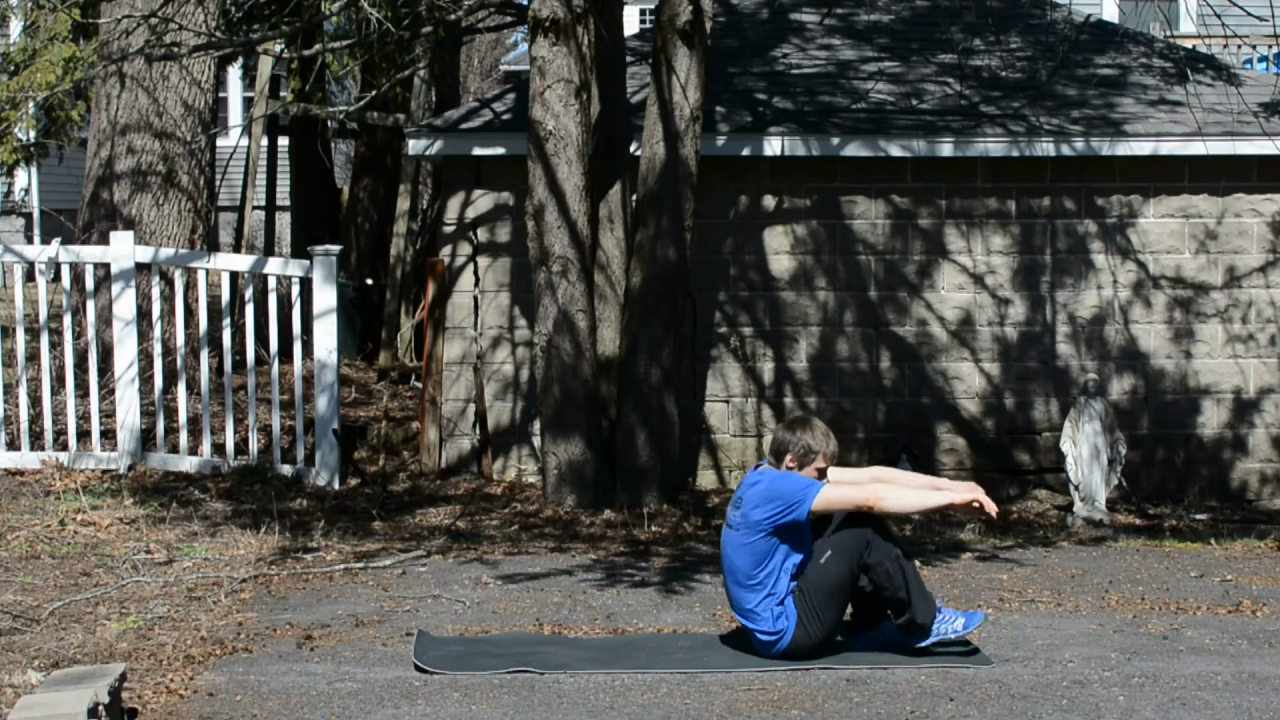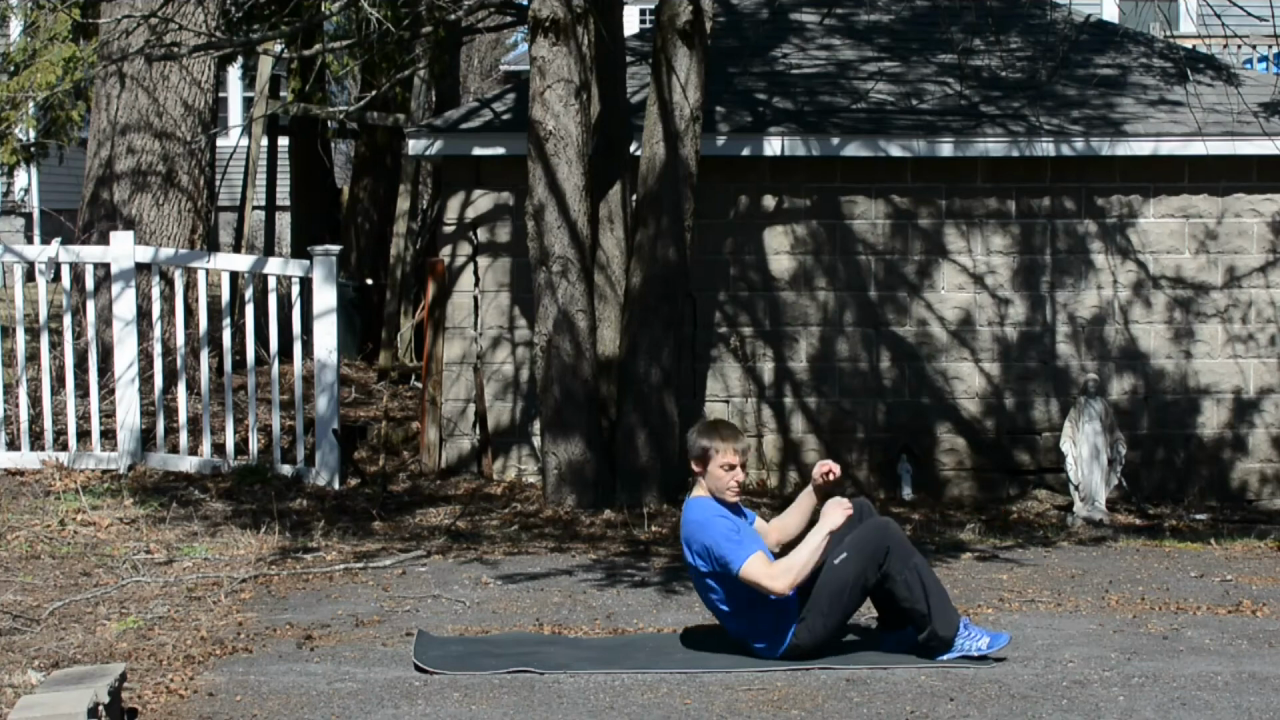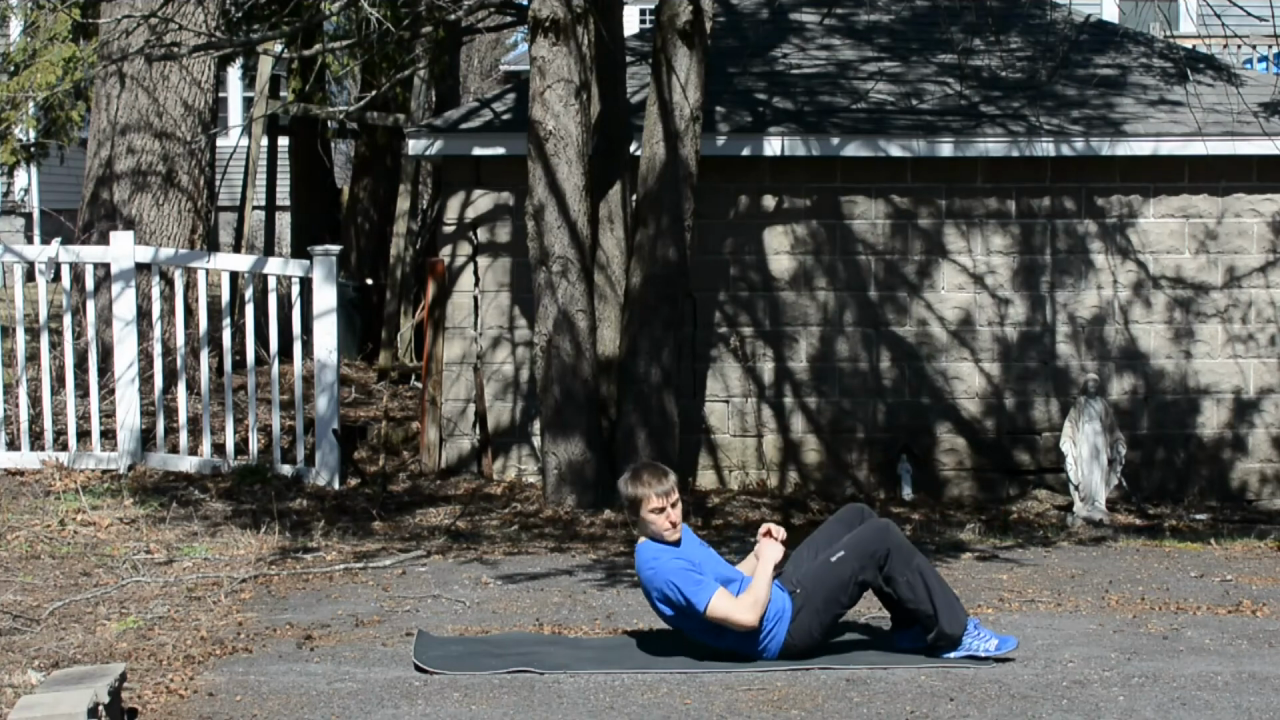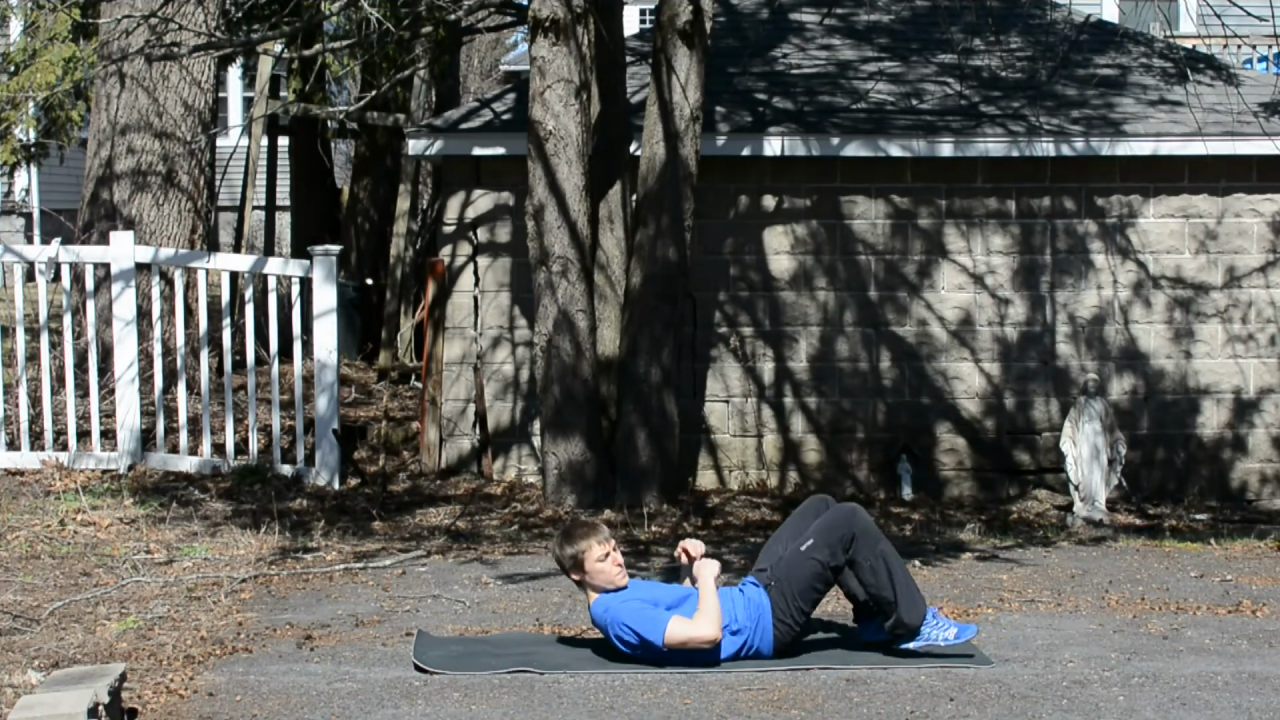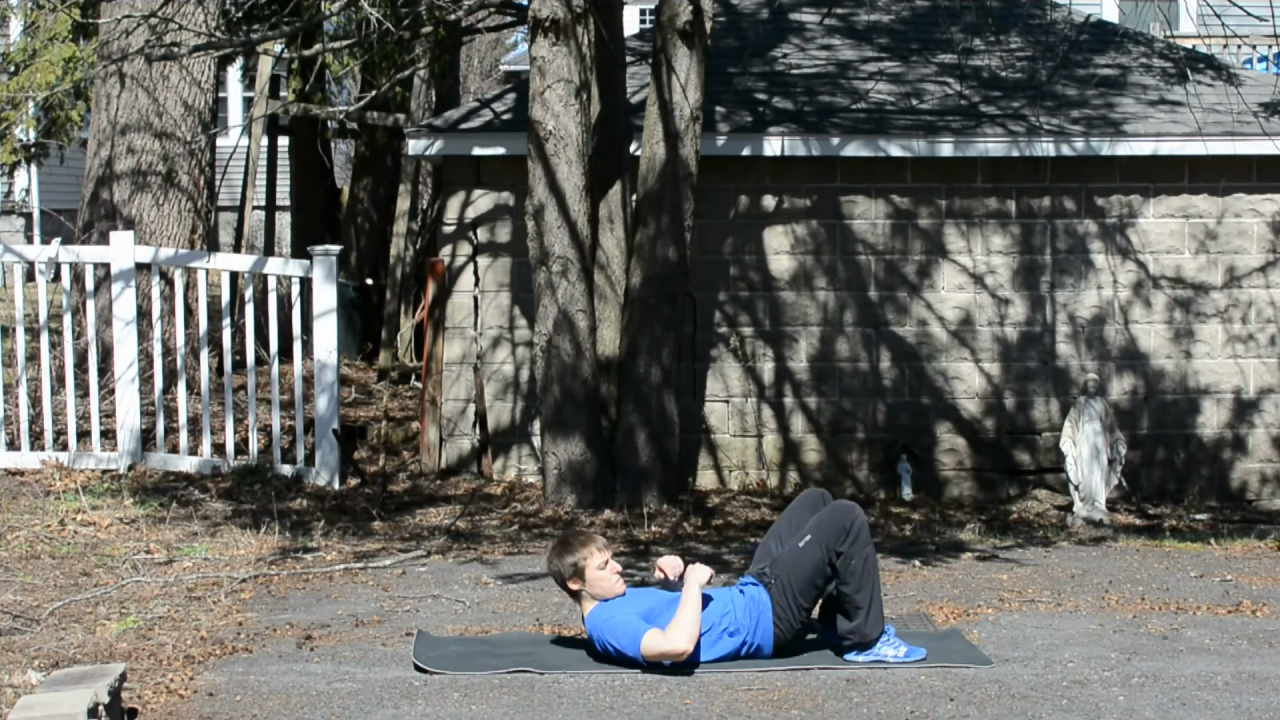
dt=0.4s
person 1, frame 1
left shoulder: (770, 474)
right shoulder: (773, 490)
left elbow: (872, 476)
right elbow: (871, 499)
left wrist: (946, 485)
right wrist: (953, 495)
left hip: (787, 605)
right hip: (786, 631)
left knee: (857, 523)
right knee: (864, 529)
left ankle: (875, 623)
right ankle: (922, 625)
person 1, frame 2
left shoulder: (720, 500)
right shoulder: (705, 522)
left elbow: (772, 537)
right elbow: (781, 579)
left wrist: (814, 489)
right wrist: (826, 524)
left hip: (787, 605)
right hip: (788, 632)
left knee: (858, 511)
right knee: (883, 535)
left ankle: (899, 629)
right ankle: (944, 637)
person 1, frame 3
left shoulder: (674, 537)
right shoulder: (659, 567)
right elbow: (746, 615)
left wrist: (761, 553)
right wrist: (768, 560)
left hip: (782, 597)
right hip: (785, 625)
left knee: (859, 515)
right knee: (882, 538)
left ankle: (912, 627)
right ankle: (952, 636)
person 1, frame 4
left shoulder: (620, 594)
right shoulder: (616, 615)
right elbow: (707, 632)
left wrist: (690, 569)
right wrist: (705, 576)
left hip: (755, 595)
right hip: (769, 621)
left knee: (824, 506)
right knee: (850, 520)
left ankle: (875, 621)
right ankle: (911, 627)
person 1, frame 5
left shoulder: (614, 602)
right shoulder: (607, 624)
right elbow: (678, 646)
left wrist: (670, 579)
right wrist: (692, 583)
left hip: (751, 594)
right hip: (766, 619)
left knee: (817, 500)
right knee: (847, 518)
left ankle: (838, 625)
right ankle: (866, 641)
